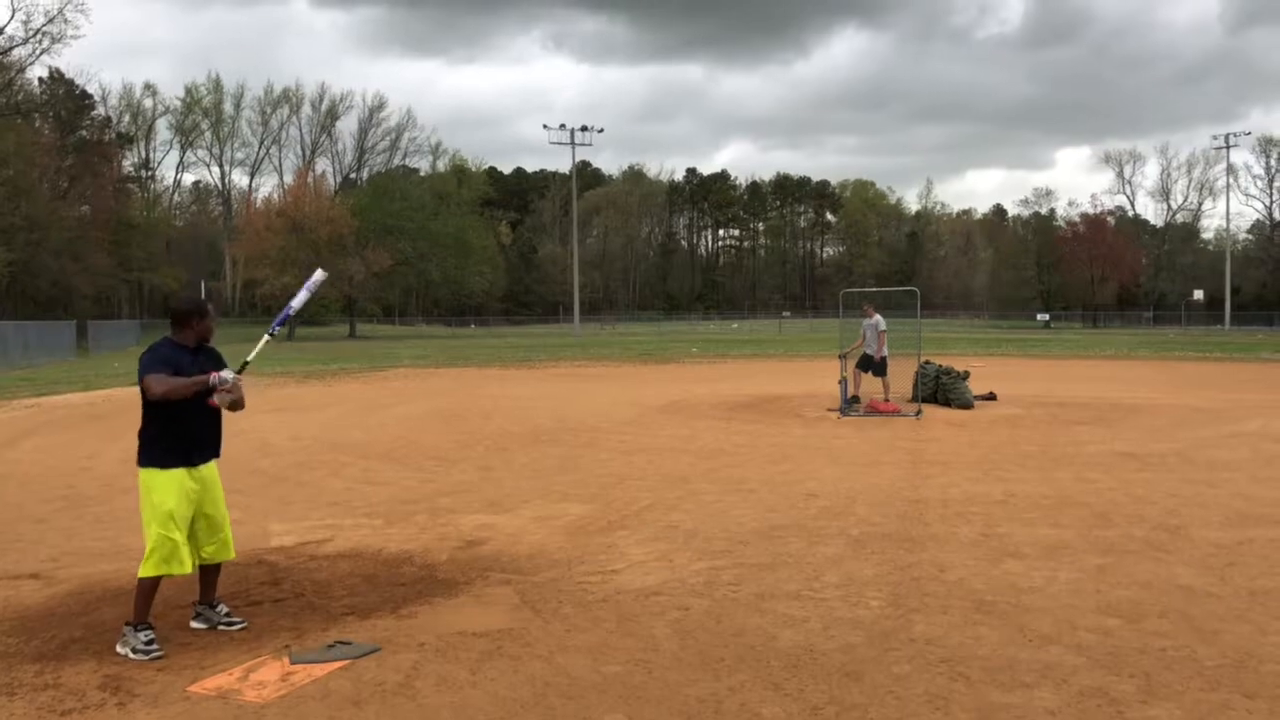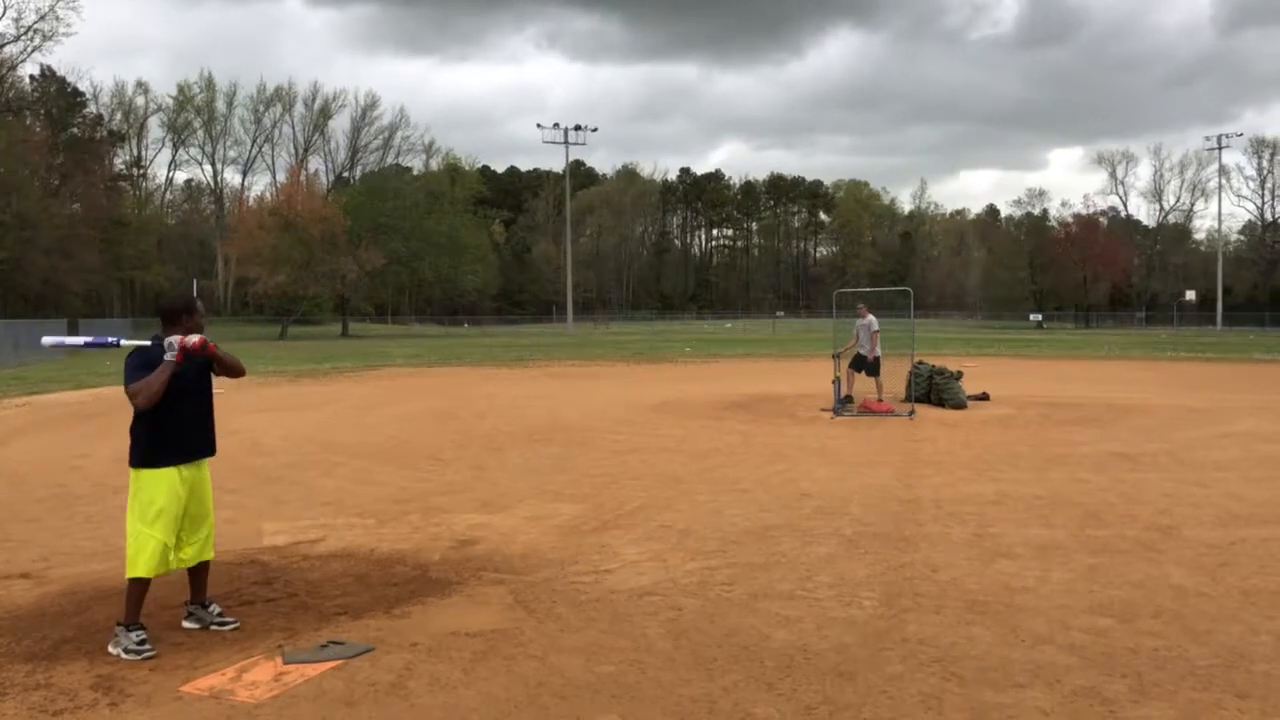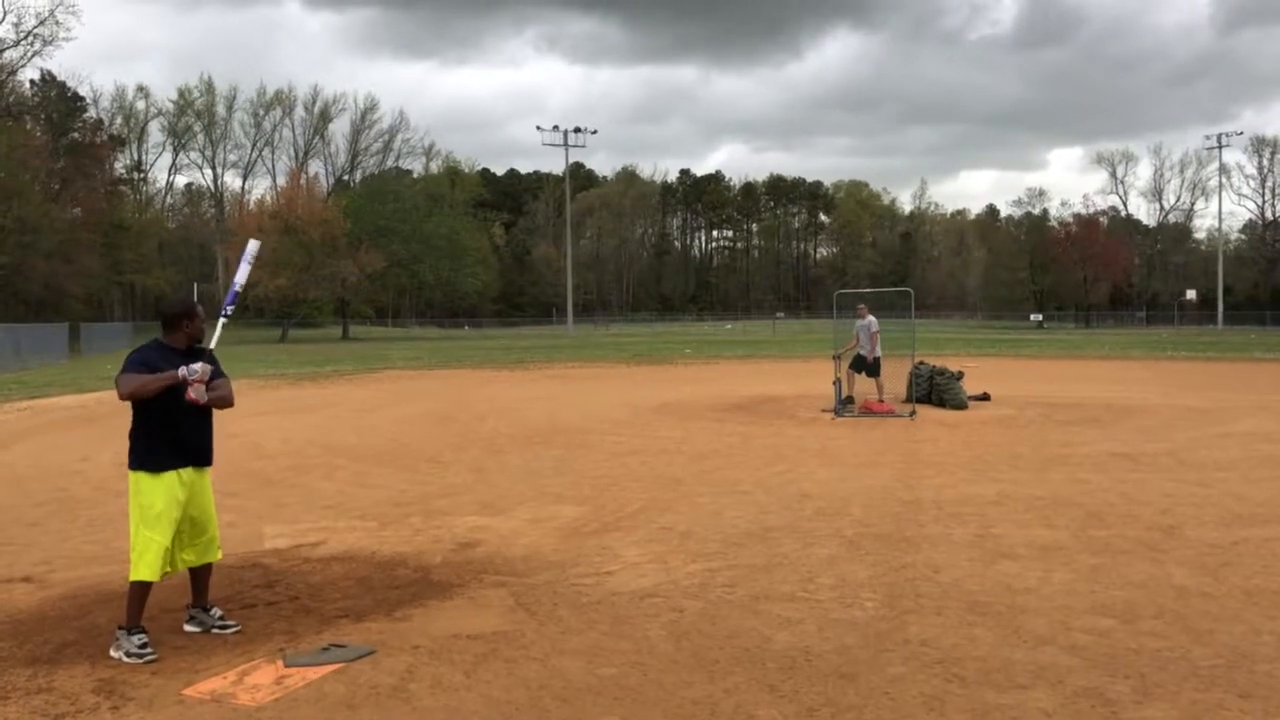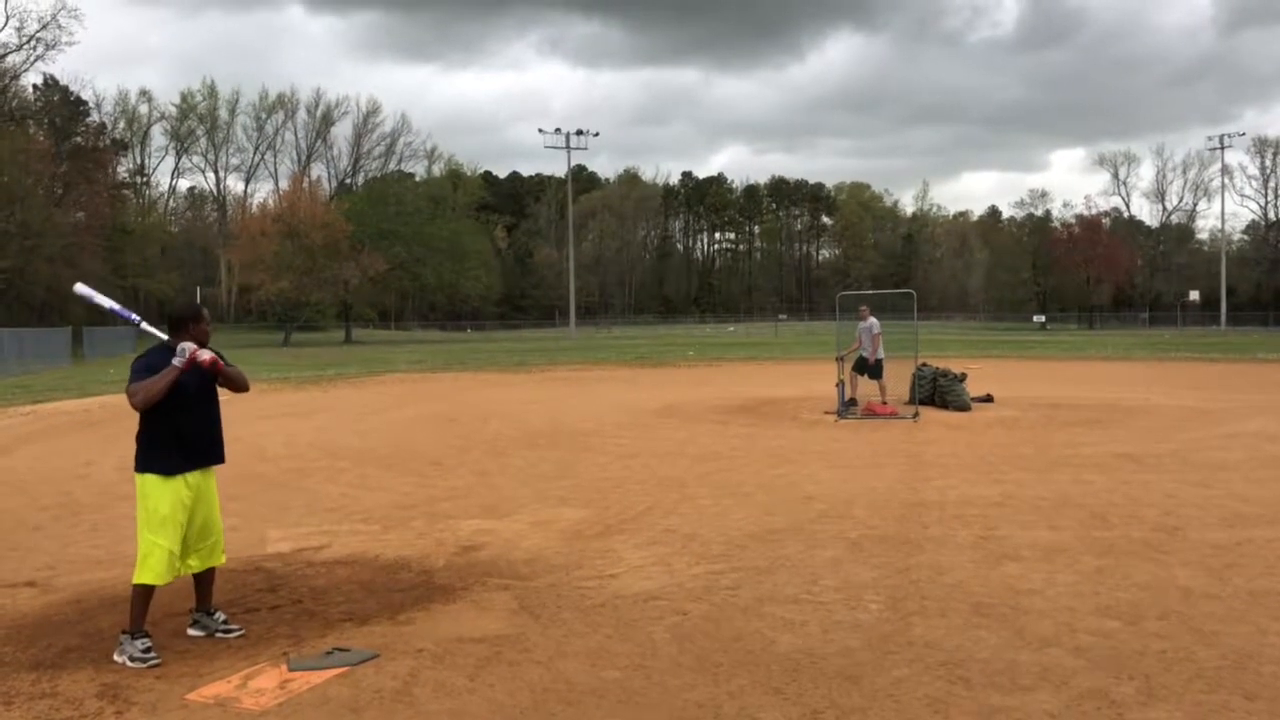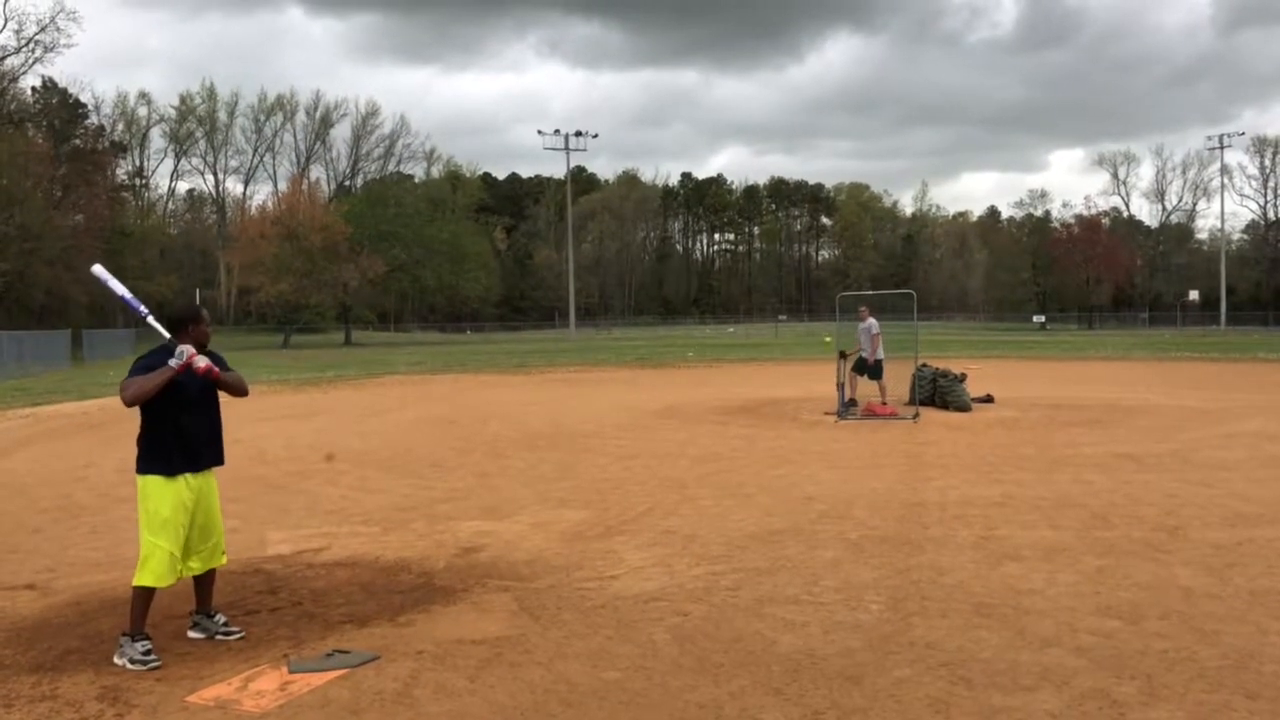
dt=0.4s
person 1, frame 1
left shoulder: (210, 355)
right shoulder: (157, 355)
left elbow: (238, 398)
right elbow: (159, 390)
left wrist: (228, 397)
right wrist: (210, 381)
left hip: (203, 463)
right hip: (164, 467)
left knee: (215, 537)
right knee: (163, 547)
left ankle: (206, 608)
right ankle: (135, 629)
person 1, frame 2
left shoulder: (198, 351)
right shoulder: (143, 356)
left elbow: (238, 370)
right elbow: (141, 400)
left wrist: (210, 349)
right wrist: (170, 360)
left hip: (195, 461)
right hip: (156, 466)
left knee: (199, 537)
right knee: (150, 546)
left ankle: (198, 608)
right ankle: (128, 629)
person 1, frame 3
left shoulder: (203, 358)
right shoulder: (144, 357)
left elbow: (227, 396)
right elbow: (126, 390)
left wrist: (205, 397)
right wrist: (180, 375)
left hip: (196, 466)
right hip: (155, 470)
left knee: (203, 539)
right knee: (151, 550)
left ankle: (200, 611)
right ankle: (128, 633)
person 1, frame 4
left shoulder: (207, 358)
right shoulder: (150, 361)
left elbow: (242, 384)
right elbow: (139, 399)
left wrist: (215, 362)
right wrist: (178, 364)
left hip: (202, 467)
right hip: (161, 473)
left knee: (208, 542)
right knee: (156, 554)
left ankle: (204, 615)
right ankle: (132, 637)
person 1, frame 5
left shoulder: (209, 359)
right shoulder: (152, 362)
left elbow: (241, 388)
right elbow: (129, 396)
left wrist: (213, 372)
right wrist: (173, 366)
left hip: (202, 470)
right hip: (163, 475)
left knee: (207, 545)
right knee: (157, 556)
left ankle: (204, 617)
right ankle: (132, 639)
